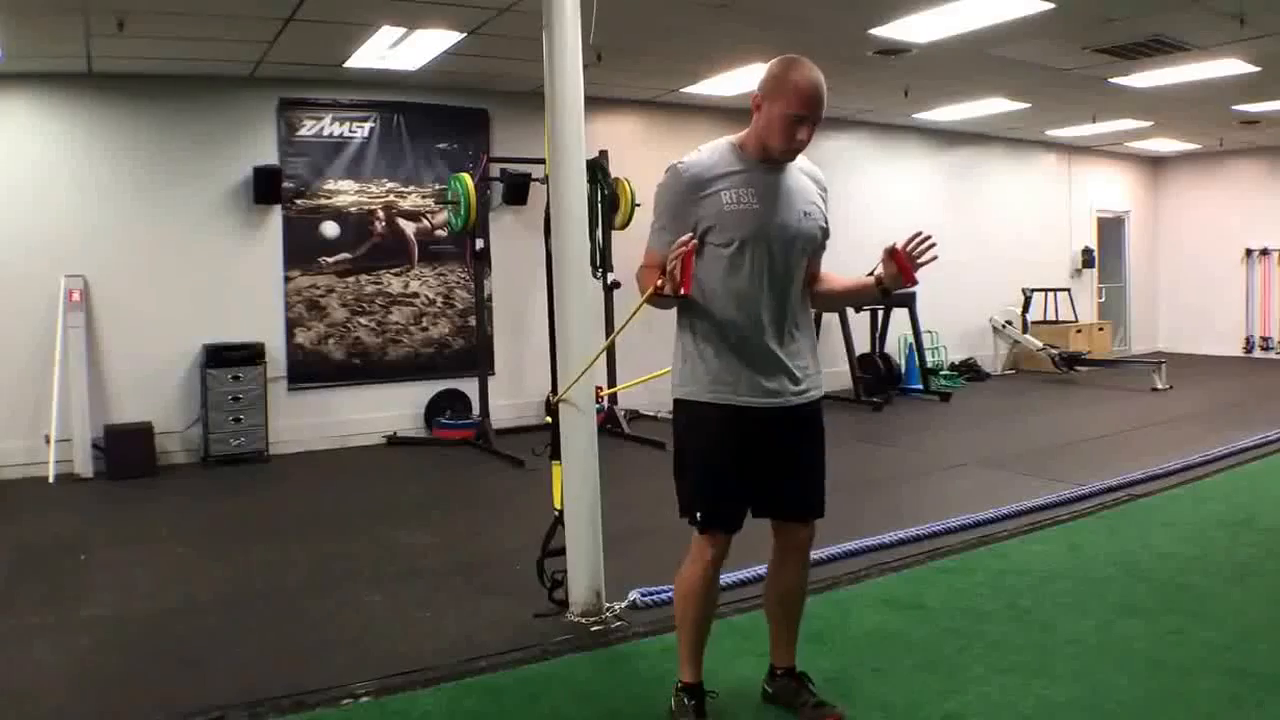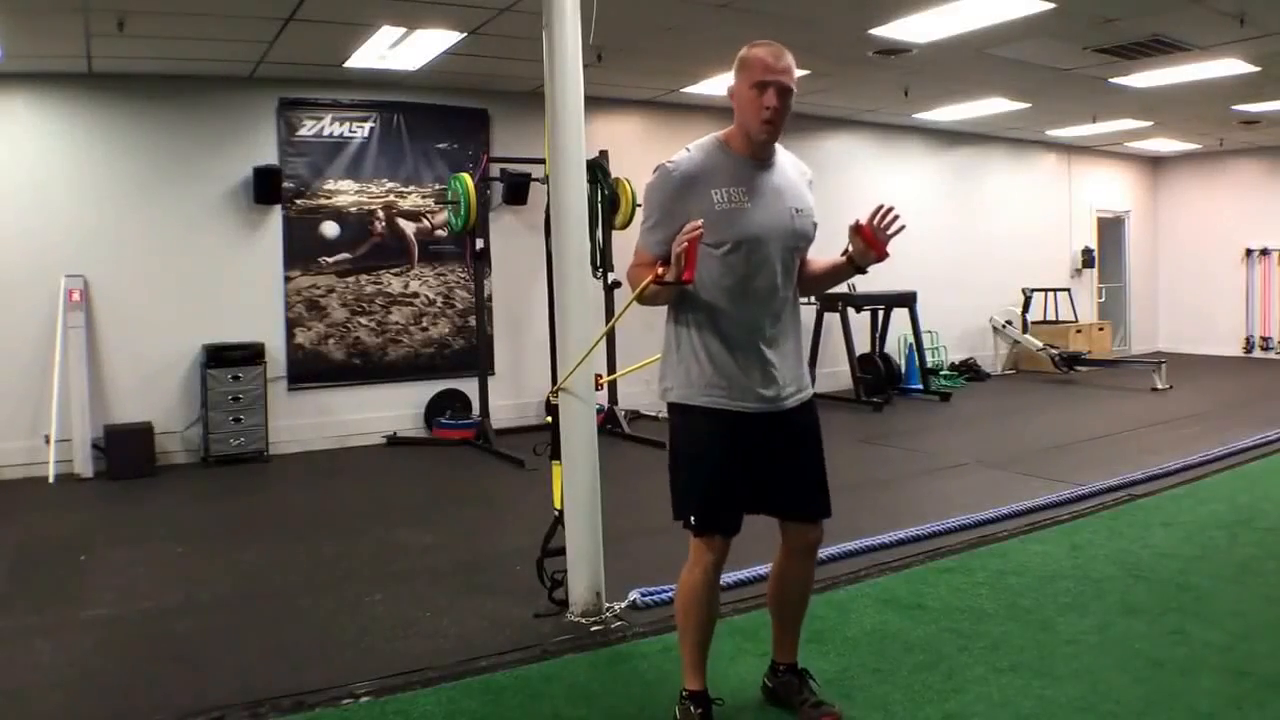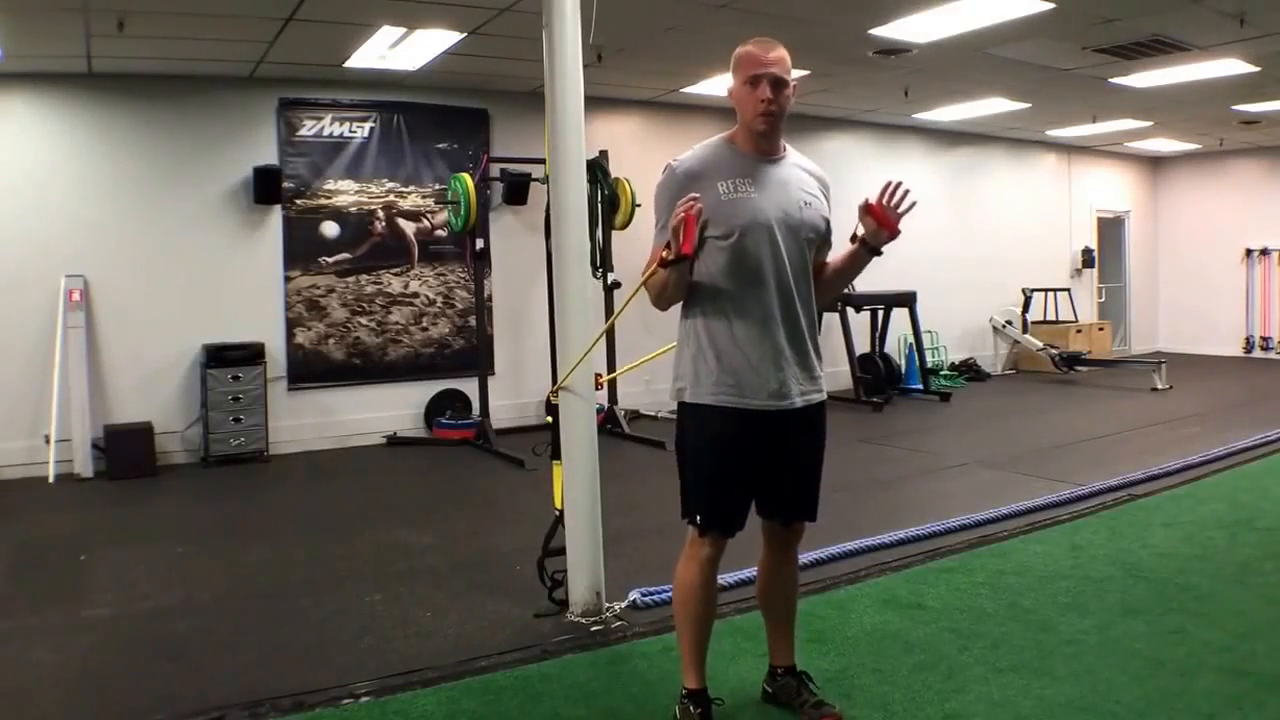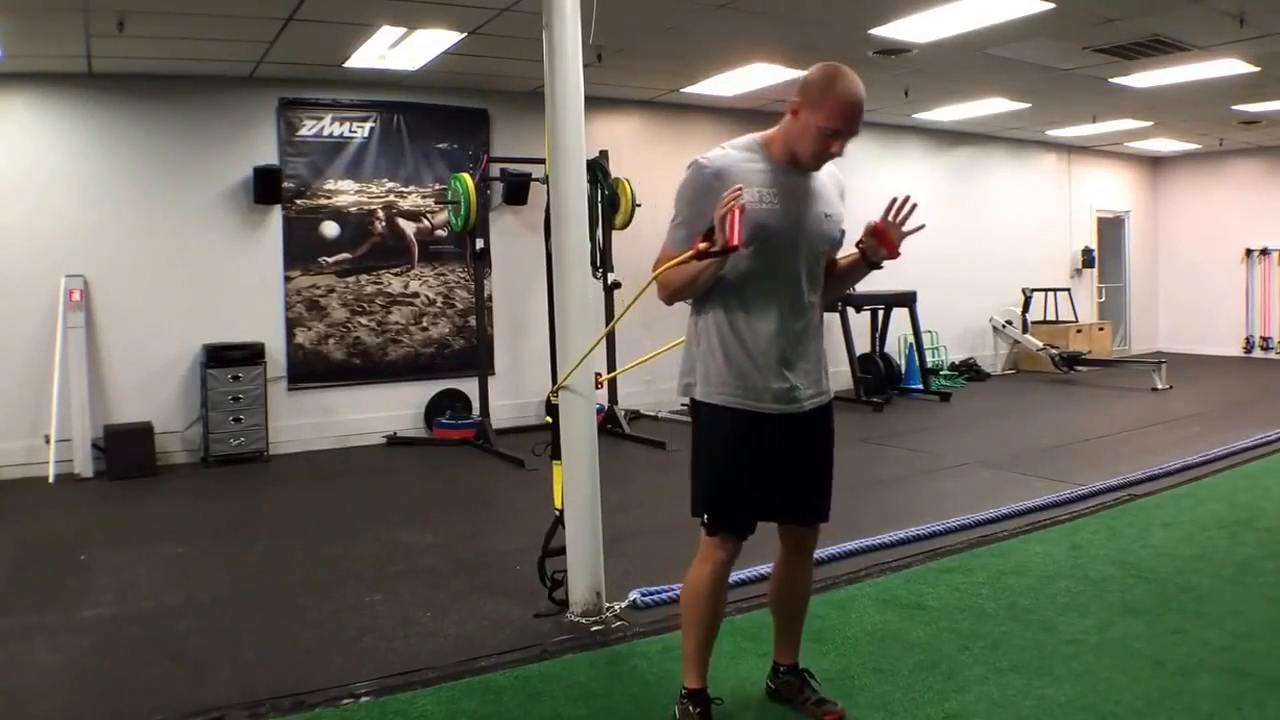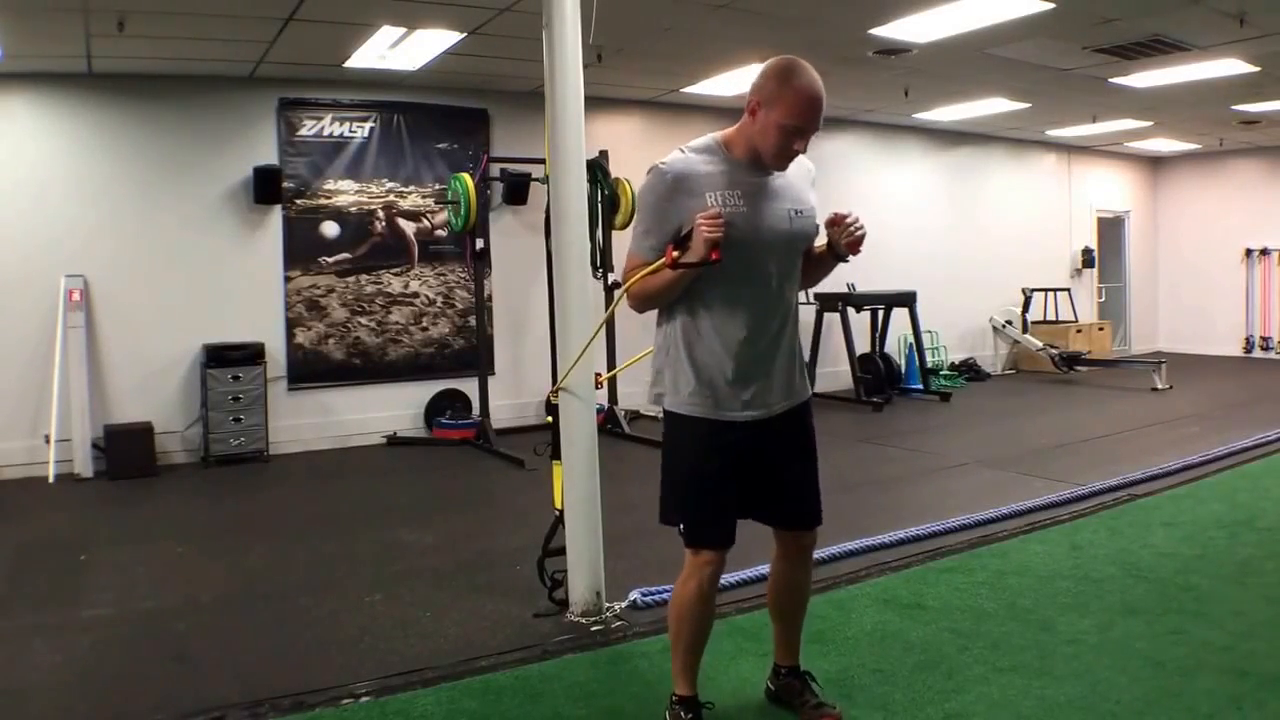
dt=1s
person 1, frame 1
left shoulder: (812, 184)
right shoulder: (694, 175)
right elbow: (650, 279)
left wrist: (877, 284)
right wrist: (671, 286)
left hip: (796, 393)
right hip: (716, 395)
left knee: (796, 537)
right knee: (712, 542)
person 1, frame 2
left shoulder: (798, 176)
right shoulder: (683, 174)
right elbow: (640, 280)
left wrist: (853, 260)
right wrist: (674, 276)
left hip: (788, 393)
right hip: (710, 397)
left knee: (805, 534)
right knee: (711, 546)
person 1, frame 3
left shoulder: (811, 178)
right shoulder: (690, 172)
right elbow: (659, 295)
left wrist: (867, 244)
right wrist: (676, 255)
left hip: (799, 392)
right hip: (718, 395)
left knee: (786, 536)
right knee: (708, 539)
person 1, frame 4
left shoulder: (831, 185)
right shoulder: (715, 172)
right elbow: (667, 286)
left wrist: (869, 257)
right wrist: (718, 248)
left hip: (806, 395)
right hip: (729, 396)
left knee: (802, 538)
right knee: (720, 544)
person 1, frame 5
left shoulder: (801, 177)
right shoulder: (677, 176)
right elbow: (638, 293)
left wrist: (834, 251)
right wrist: (692, 260)
left hip: (785, 398)
right hip: (704, 403)
left knee: (798, 540)
right knee: (707, 558)
